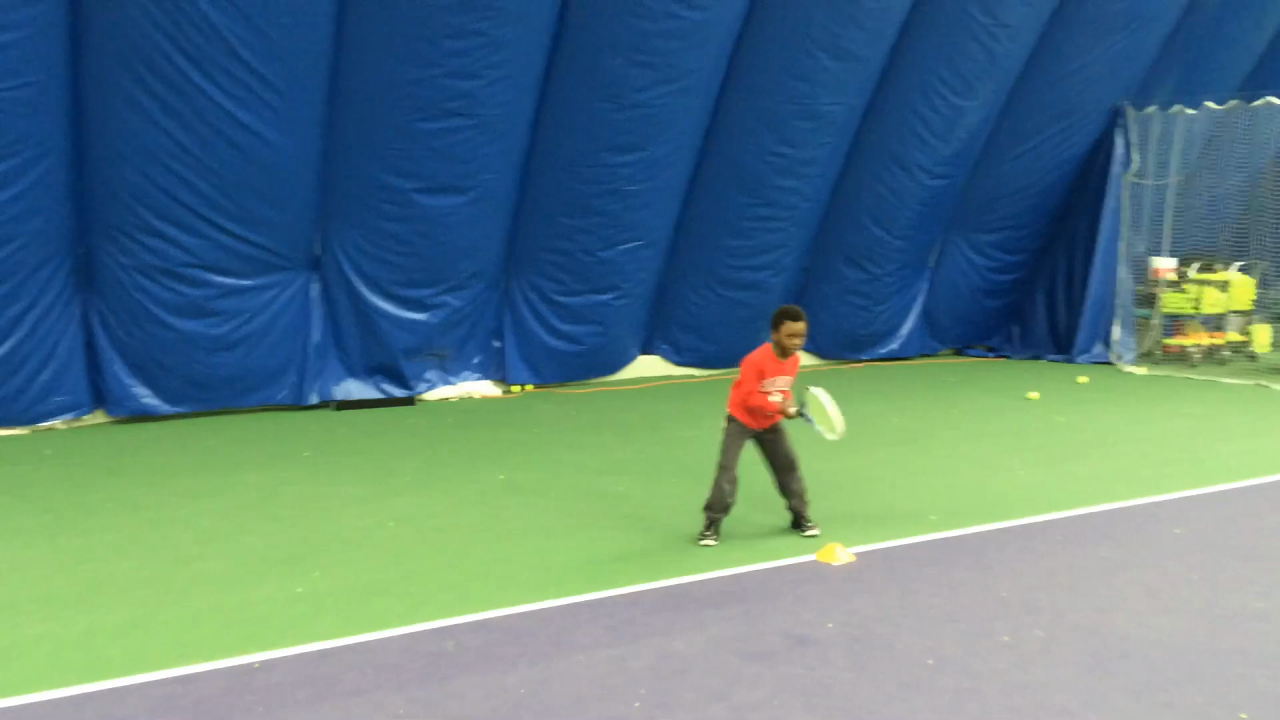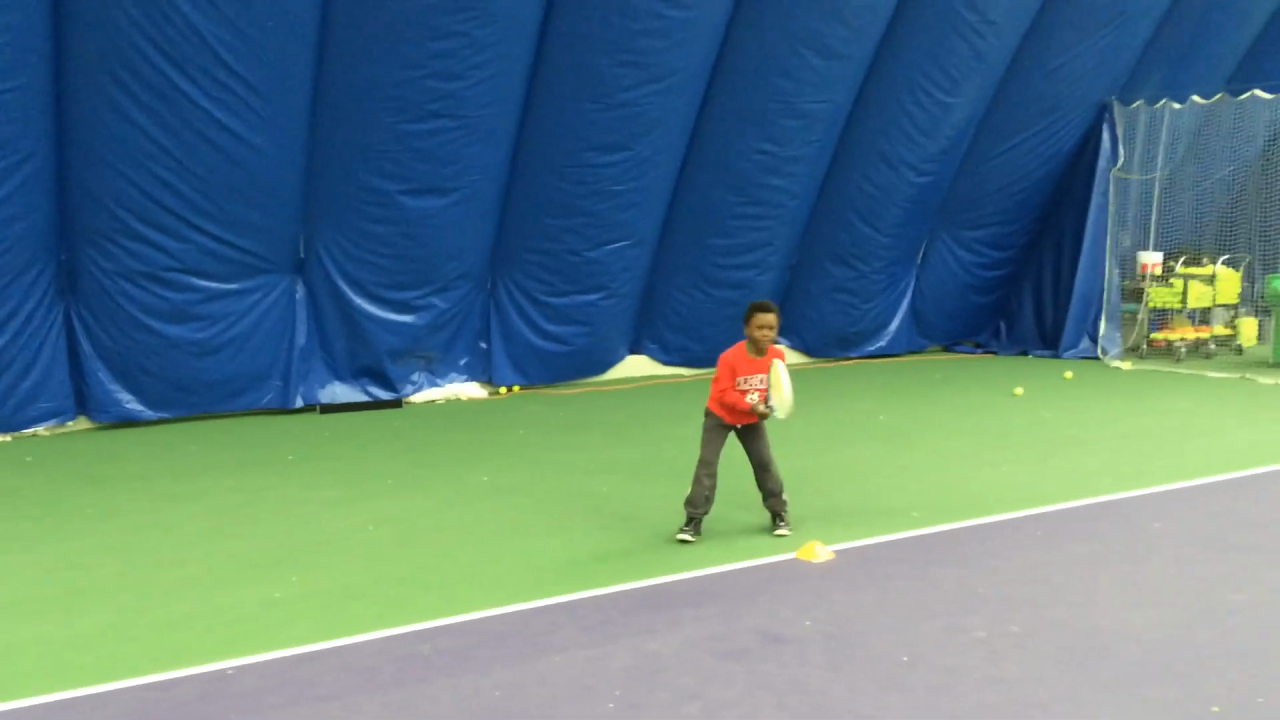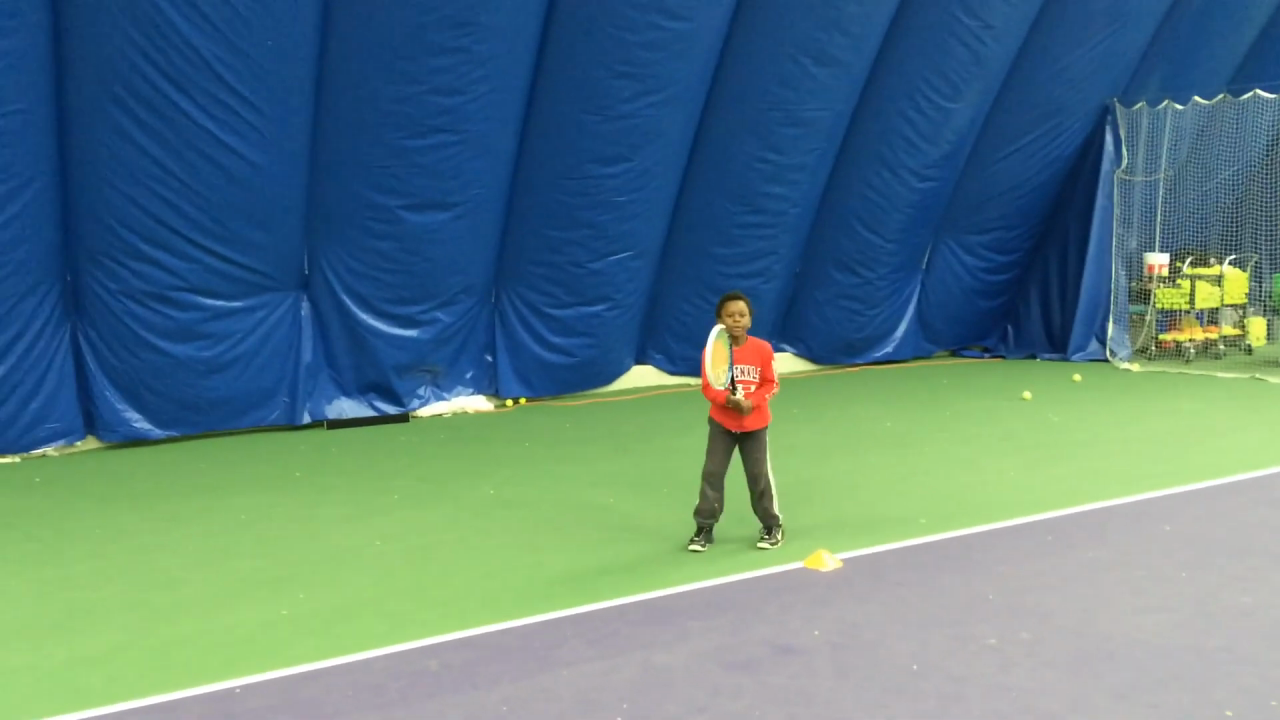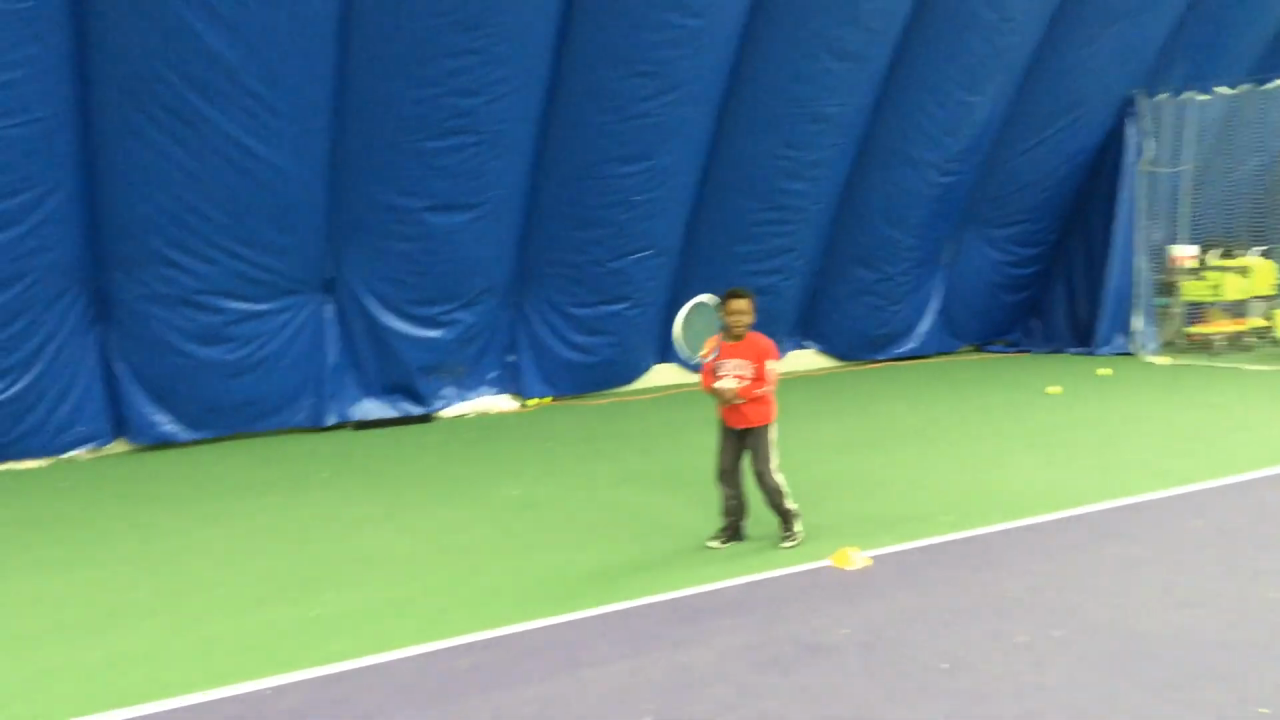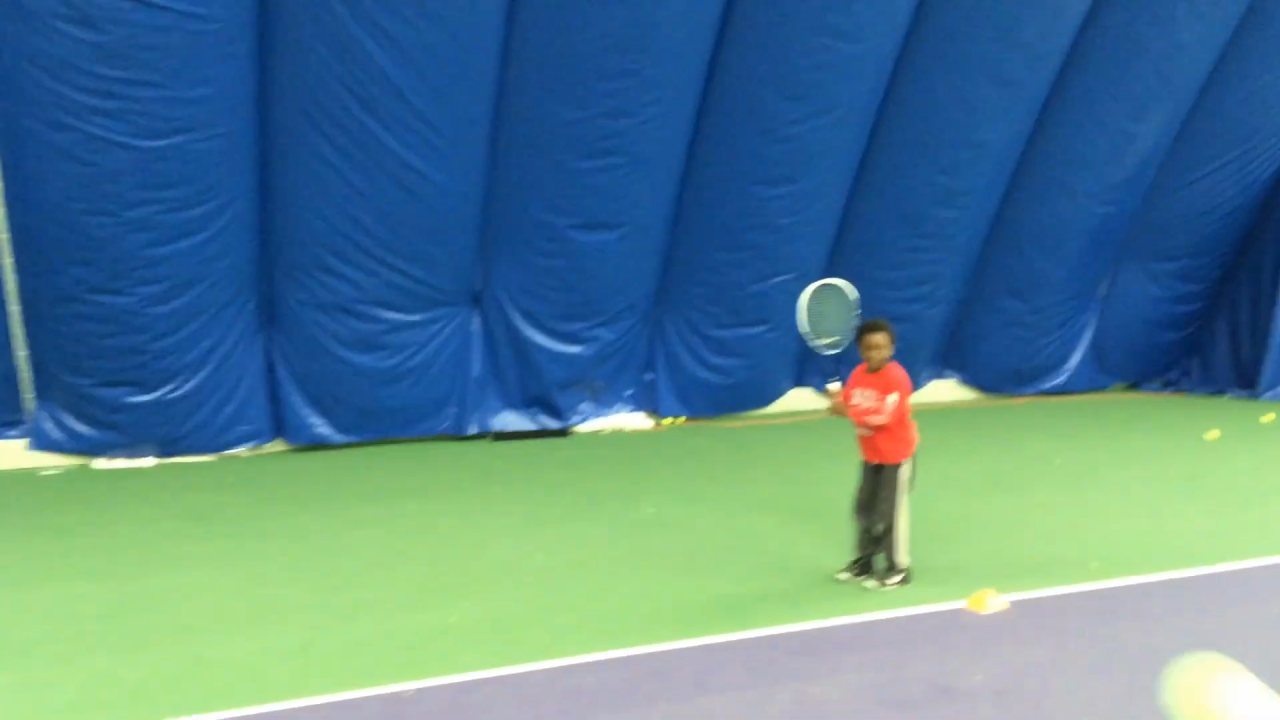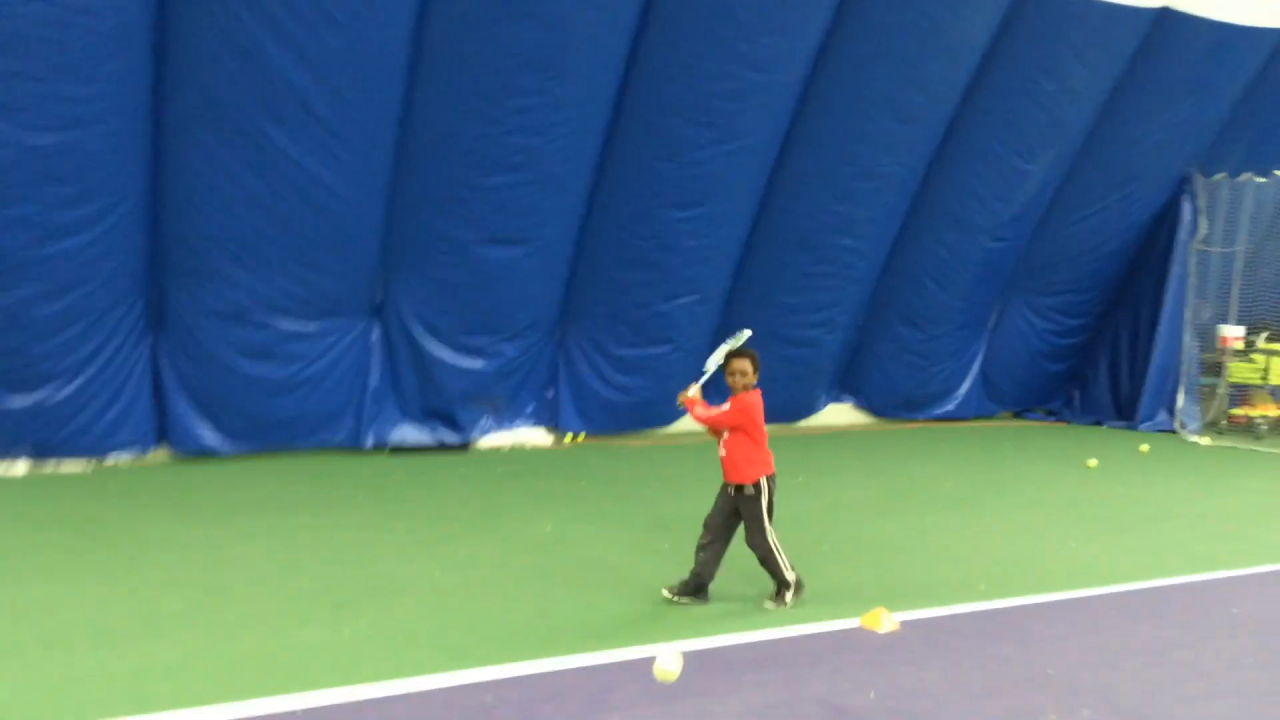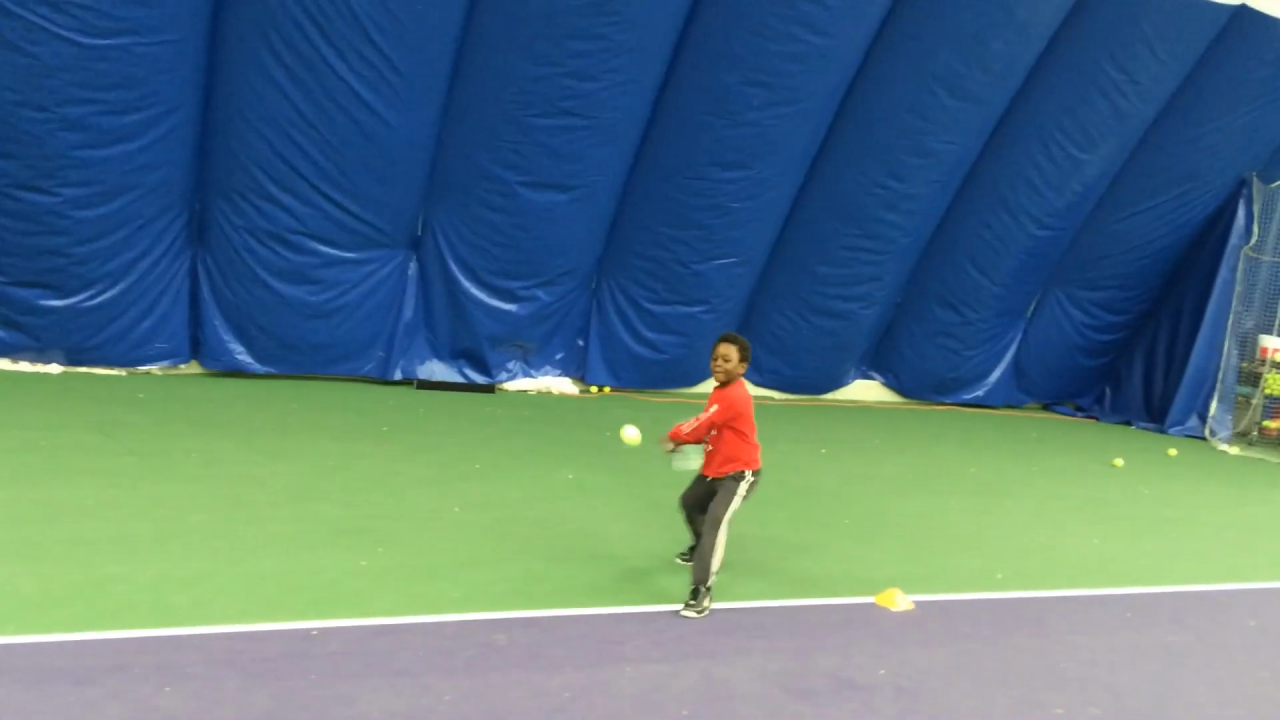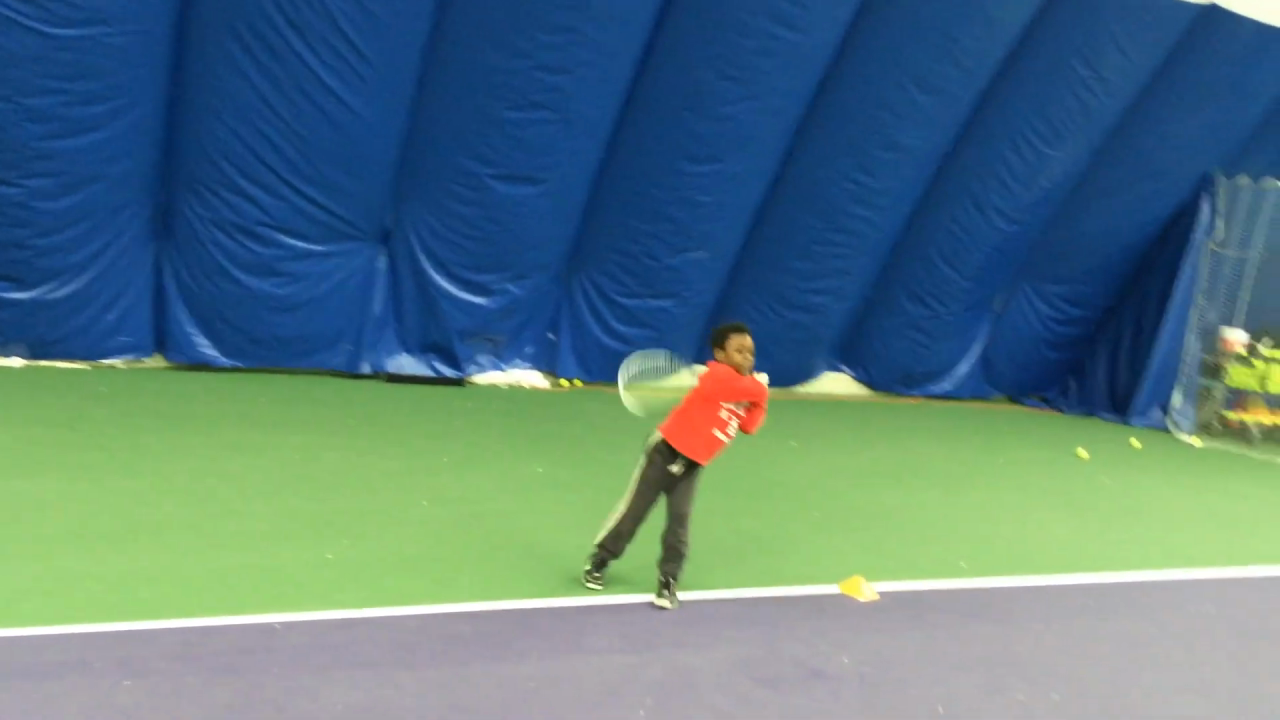
dt=0.5s
person 1, frame 1
left shoulder: (794, 359)
right shoulder: (756, 360)
right elbow: (747, 396)
left wrist: (788, 406)
right wrist: (779, 408)
left hip: (770, 422)
right hip: (741, 420)
left knee: (788, 463)
right knee: (727, 468)
left ankle: (800, 515)
right ankle: (712, 522)
person 1, frame 2
left shoulder: (777, 356)
right shoulder: (730, 357)
left elbow: (772, 388)
right elbow: (724, 393)
left wrist: (764, 407)
right wrist: (748, 407)
left hip: (753, 418)
right hip: (720, 415)
left knee: (765, 463)
right knee: (707, 464)
left ankle: (778, 513)
right ankle: (694, 519)
person 1, frame 3
left shoulder: (763, 349)
left elbow: (771, 385)
right elbow: (708, 388)
left wrist: (752, 402)
right wrist: (729, 400)
left hip: (755, 423)
right hip: (721, 423)
left knee: (759, 475)
right knee: (711, 474)
left ankle: (772, 526)
right ankle: (705, 528)
person 1, frame 4
left shoulder: (763, 346)
right shoulder: (716, 345)
left elbow: (767, 384)
right elbow: (707, 377)
left wrist: (737, 392)
right wrist: (715, 389)
left hip: (759, 421)
right hip: (729, 420)
left knee: (766, 471)
right knee: (727, 472)
left ankle: (791, 519)
right ankle: (733, 525)
person 1, frame 5
left shoulder: (896, 379)
right shoulder: (858, 374)
left elbow: (884, 417)
right elbow: (847, 401)
left wrist: (848, 412)
right wrist: (838, 400)
left hip: (896, 456)
right hip: (872, 455)
left knee: (890, 512)
right knee: (865, 506)
left ankle: (897, 568)
right ankle: (865, 560)
person 1, frame 6
left shoulder: (747, 403)
right shoulder: (736, 400)
left elbow: (711, 419)
right elbow: (718, 422)
left wrist: (690, 402)
right wrist: (698, 402)
left hip: (755, 482)
right hip: (735, 482)
left knee: (760, 537)
right knee: (714, 529)
left ankle: (789, 584)
right ankle: (696, 585)
person 1, frame 7
left shoulder: (733, 398)
right shoulder: (722, 392)
left elbow: (699, 428)
right elbow: (706, 425)
left wrist: (674, 436)
right wrist: (684, 435)
left hip: (740, 472)
right hip: (716, 469)
left knee: (715, 521)
right knee: (690, 503)
left ankle: (702, 589)
right ankle: (702, 550)
person 1, frame 8
left shoulder: (741, 390)
right shoulder: (719, 376)
left elbow: (750, 425)
right elbow: (759, 391)
left wrist: (758, 396)
right wrist: (757, 382)
left hip: (691, 464)
right hip: (666, 451)
left knee: (679, 520)
right knee: (633, 510)
left ankle: (667, 582)
right ankle: (599, 560)
